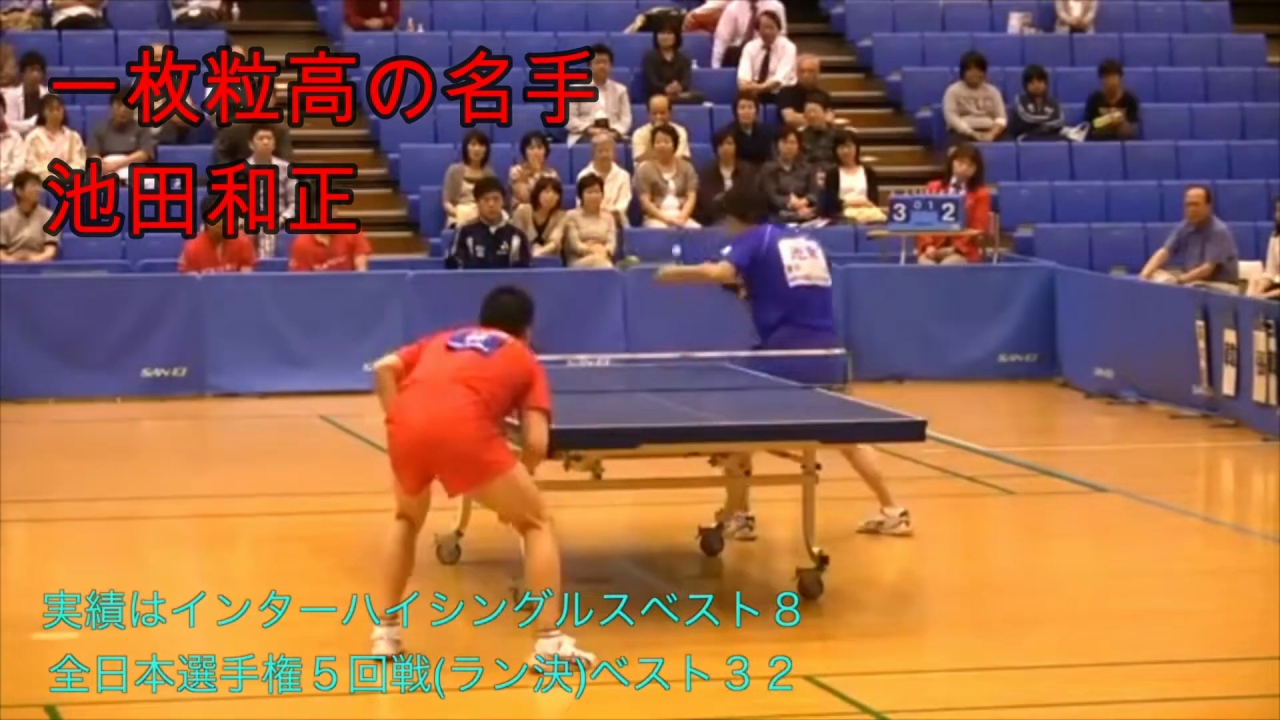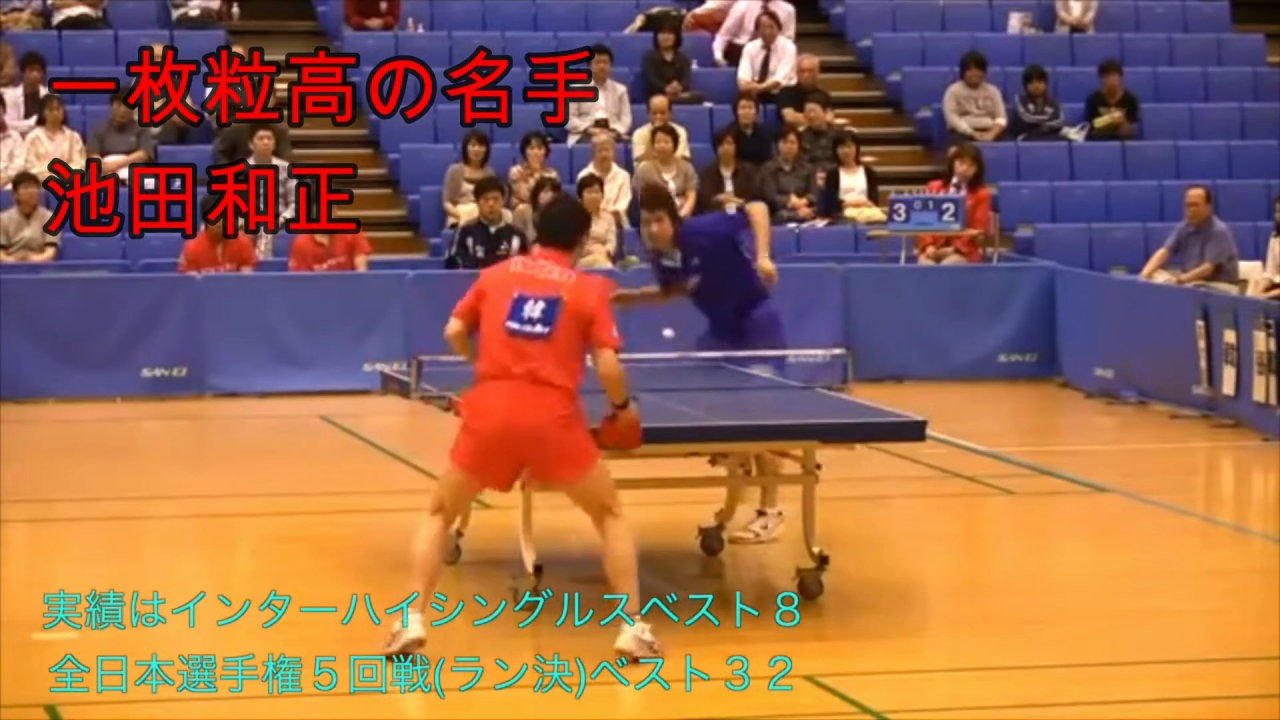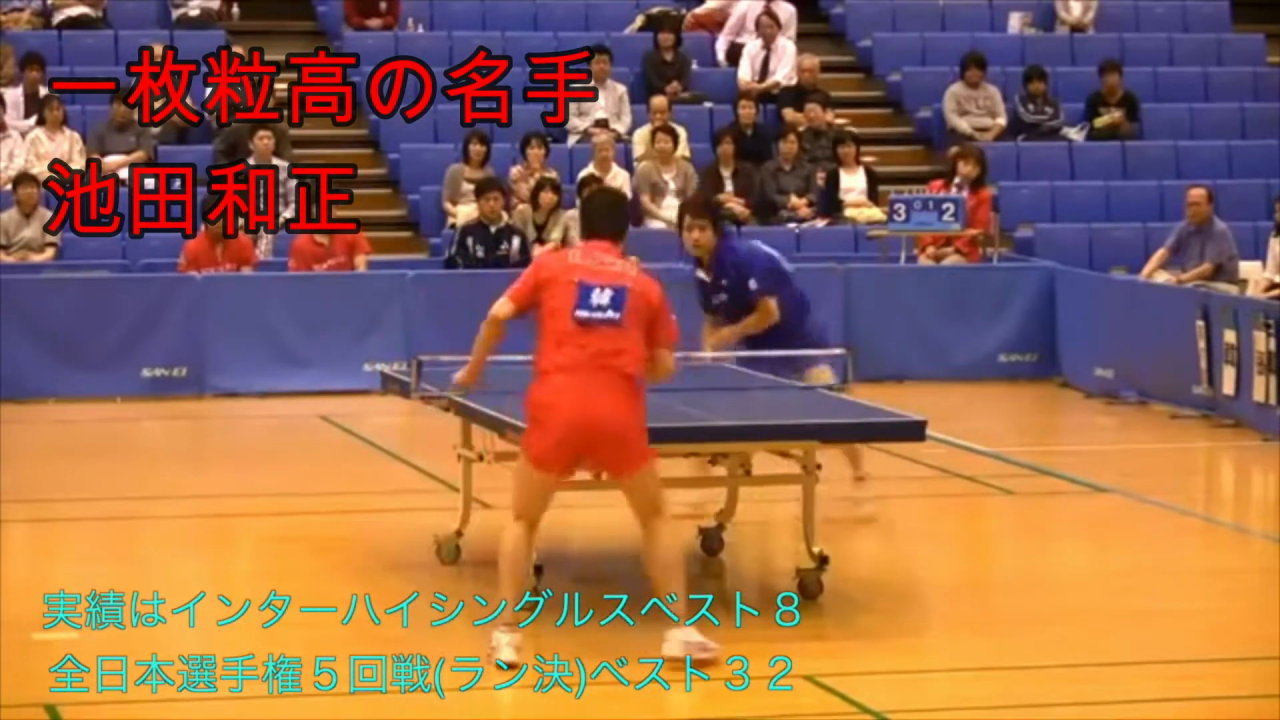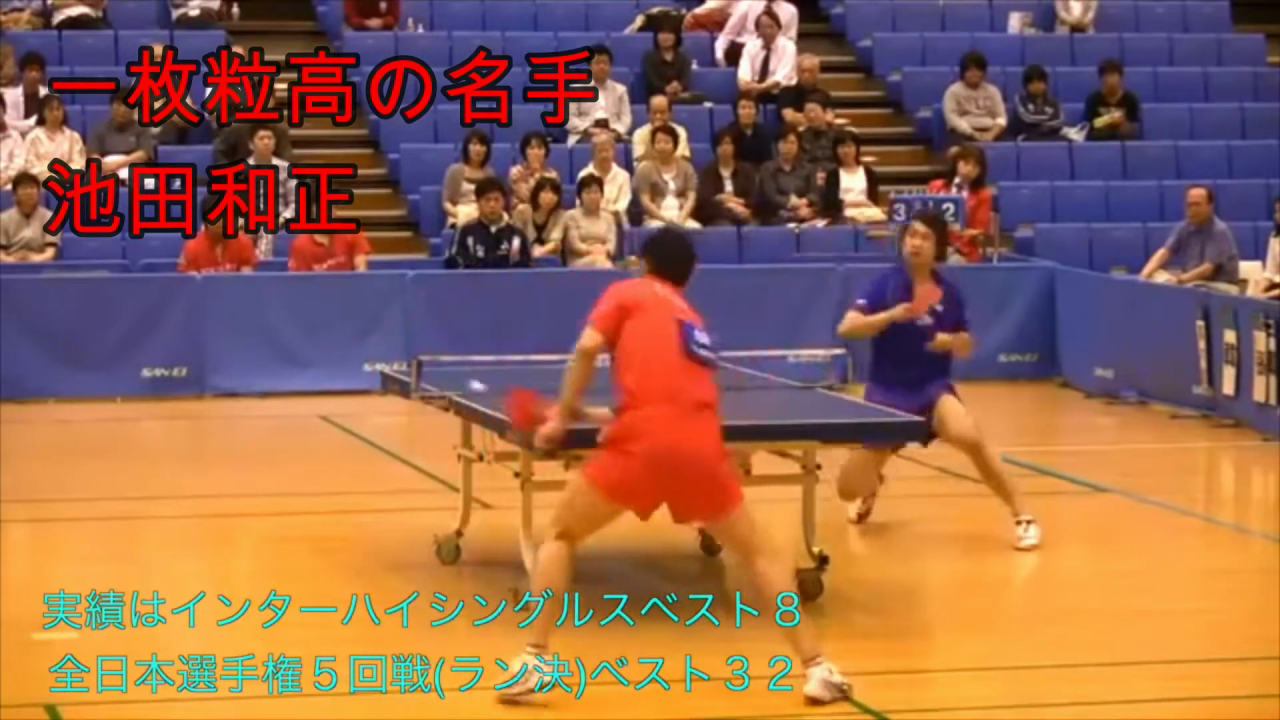
dt=0.7s
person 1, frame 1
left shoulder: (442, 339)
right shoulder: (525, 360)
left elbow: (383, 368)
right elbow: (537, 443)
right wrist: (518, 481)
left hip: (408, 423)
right hip: (462, 427)
left knee: (407, 518)
right knee: (537, 522)
left ankle: (385, 629)
right ankle: (549, 641)
person 1, frame 2
left shoulder: (495, 275)
right shoulder: (590, 291)
left elbow: (454, 333)
right elbow: (608, 369)
right wrist: (623, 406)
left hip: (489, 412)
right hip: (553, 418)
left knee: (439, 514)
right knee: (610, 514)
left ankle: (412, 620)
right ankle: (632, 627)
person 1, frame 3
left shoulder: (551, 263)
right shoulder: (646, 285)
left elbow: (498, 316)
right elbow: (664, 367)
left wrist: (470, 370)
left hip: (557, 406)
right hip: (619, 412)
left knee: (522, 521)
right knee: (655, 517)
left ankle: (506, 635)
right ankle: (681, 631)
person 1, frame 4
left shoulder: (626, 292)
right shoulder: (691, 321)
left elbow: (587, 347)
left wrist: (563, 413)
right wrist: (614, 417)
left hip: (644, 435)
right hip: (702, 444)
left knee: (561, 536)
right knee: (758, 553)
left ankle: (534, 662)
right ankle: (817, 668)
person 2, frame 1
left shoulder: (754, 240)
right shoulder: (807, 243)
left elbow: (717, 272)
left wrist: (674, 273)
left hip: (787, 345)
right hip: (826, 346)
left ankle: (739, 517)
right ankle: (890, 510)
person 2, frame 2
left shoulder: (705, 230)
right shoulder: (659, 257)
left elbow: (757, 209)
right elbow: (671, 290)
left wrist: (763, 256)
right wrist: (624, 296)
left hip: (757, 325)
right hip: (723, 331)
left ankle: (769, 510)
person 2, frame 3
left shoulder: (747, 258)
right shoulder: (700, 274)
left elbow: (771, 314)
right elbow: (713, 320)
left wrist: (727, 337)
right wrist: (710, 352)
left hip: (798, 337)
right hip: (759, 349)
left ankle: (859, 474)
person 2, frame 4
left shoulder: (949, 293)
right shoulder: (886, 284)
left elbow: (967, 346)
right elbow: (846, 329)
left wrist: (951, 342)
right wrist: (891, 316)
left hip: (932, 388)
right hip: (885, 394)
left knee: (970, 438)
right knee: (849, 490)
left ankle: (1021, 517)
right ankle: (872, 482)
